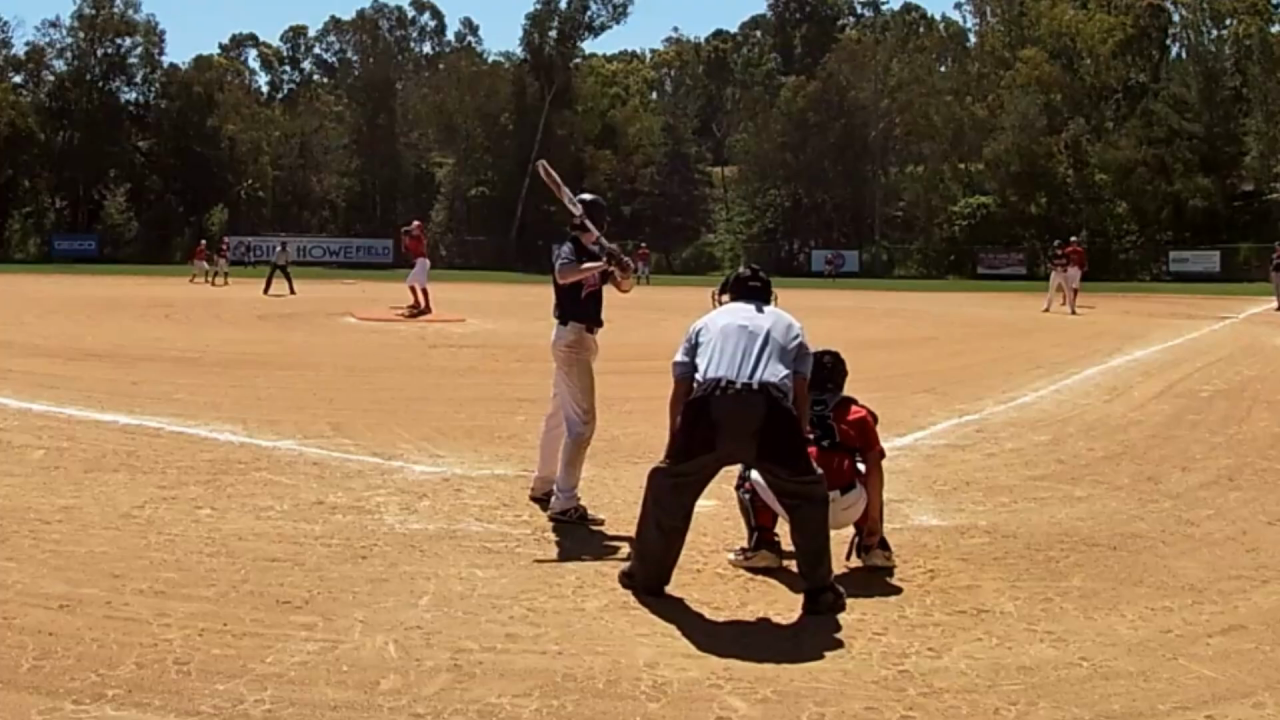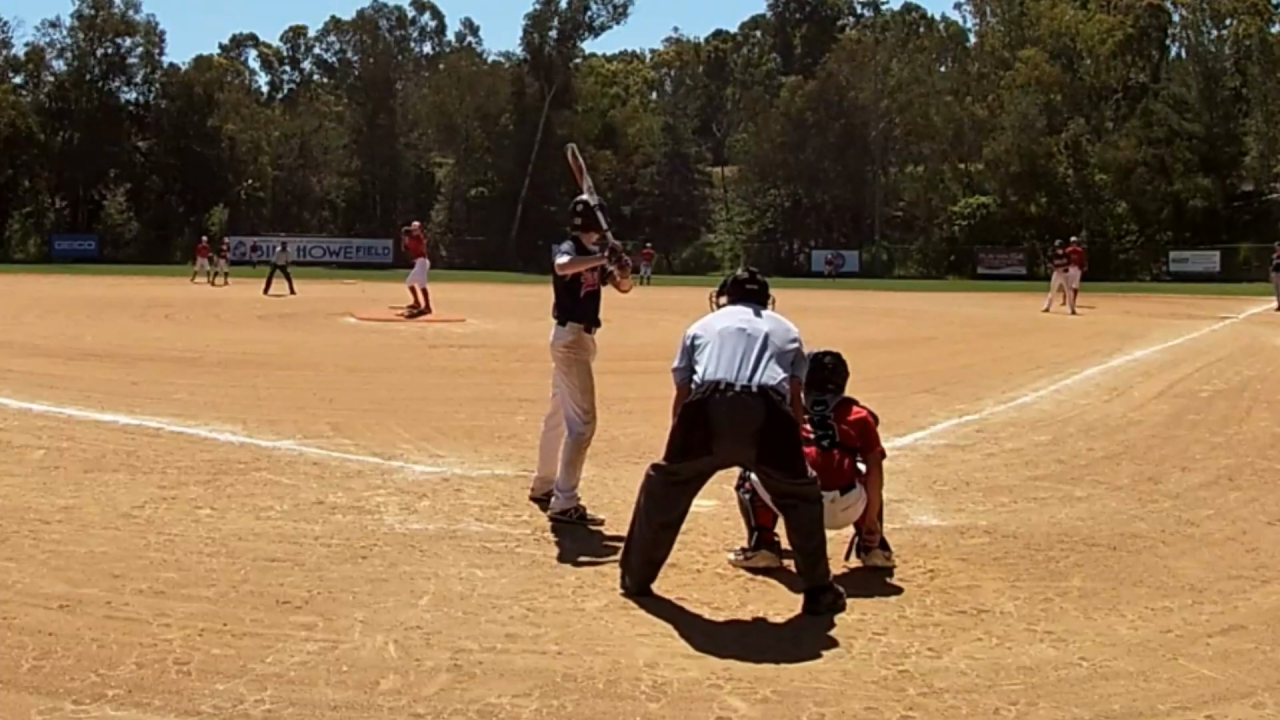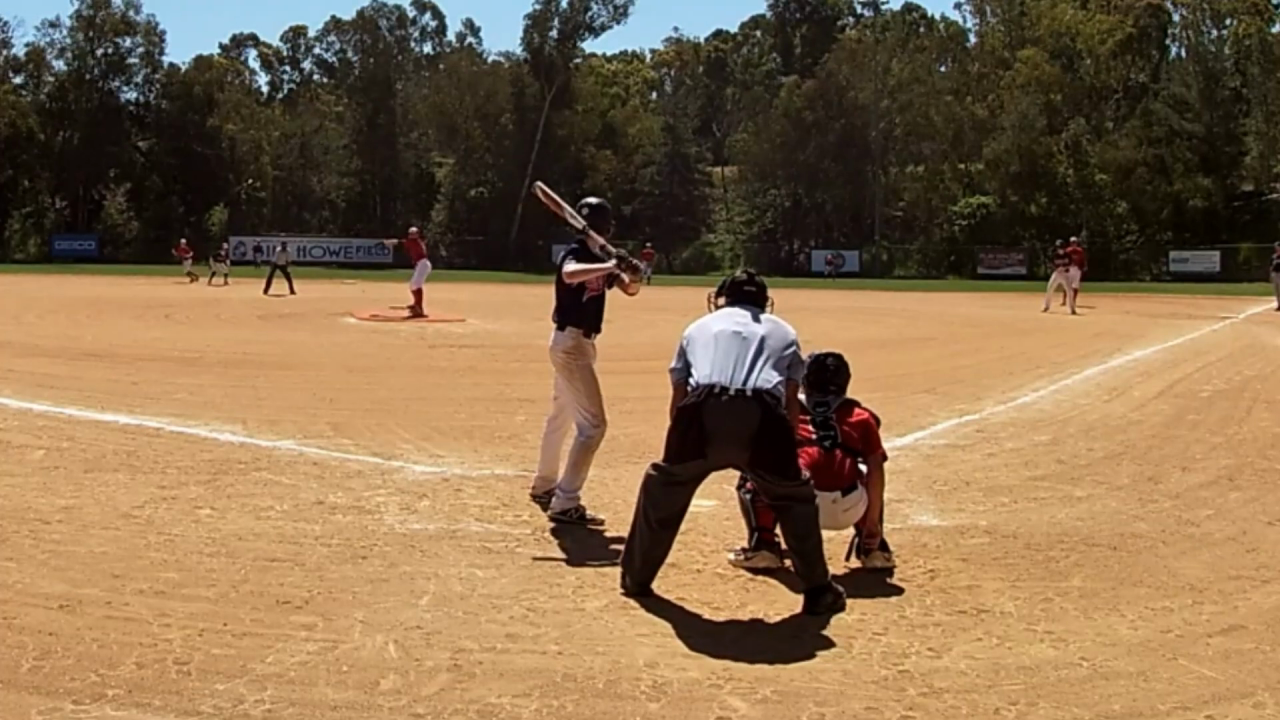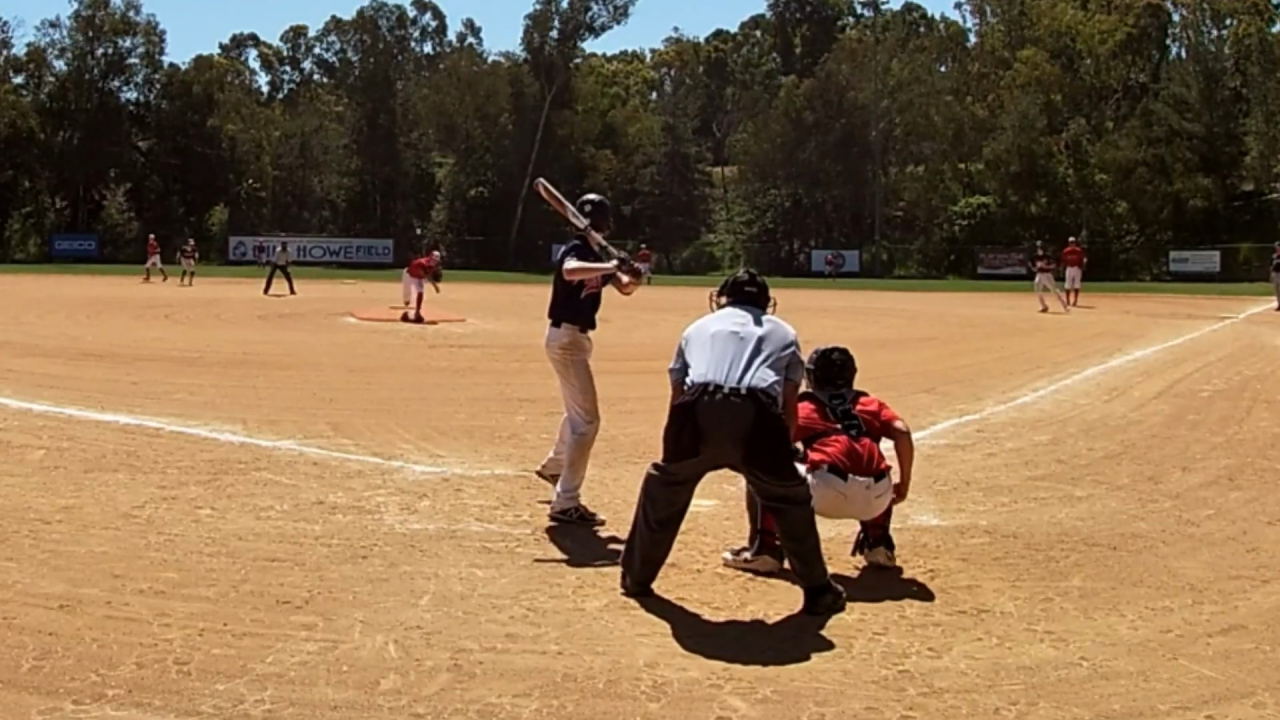
dt=0.5s
person 1, frame 1
left shoulder: (708, 321)
right shoulder: (789, 325)
left elbow: (679, 395)
right elbow: (800, 396)
left wrist: (678, 445)
right wrist: (795, 449)
left hip: (710, 409)
right hip: (770, 413)
left knee: (669, 484)
right knee: (807, 493)
left ankle: (647, 576)
right ankle: (820, 591)
person 1, frame 2
left shoulder: (703, 325)
right shoulder: (786, 329)
left elbow: (681, 396)
right elbow: (795, 398)
left wrist: (682, 448)
right wrist: (790, 452)
left hip: (708, 412)
right hip: (768, 417)
left knee: (664, 485)
right knee: (801, 495)
left ankle: (636, 577)
right ankle: (819, 592)
person 1, frame 3
left shoulder: (699, 327)
right shoulder: (783, 332)
left elbow: (678, 397)
right elbow: (791, 402)
left wrist: (683, 447)
right wrist: (781, 454)
left hip: (703, 415)
right hip: (762, 420)
left knee: (663, 485)
right knee: (795, 497)
left ankle: (636, 577)
right ankle: (819, 591)
person 1, frame 4
left shoulder: (699, 327)
right shoulder: (783, 332)
left elbow: (677, 394)
right elbow: (789, 404)
left wrist: (684, 448)
right wrist: (779, 453)
left hip: (698, 414)
right hip: (757, 419)
left knee: (664, 486)
right knee: (790, 497)
left ankle: (636, 577)
right ankle: (818, 591)
person 2, frame 1
left shoulder: (595, 251)
right shoulder: (569, 251)
left elbow: (623, 287)
right elbow: (562, 276)
left wrist: (624, 271)
right wrist: (601, 264)
left hip: (580, 338)
right hip: (573, 338)
left knee: (560, 415)
right knee: (581, 420)
left ankle: (543, 485)
right ankle: (564, 503)
person 2, frame 2
left shoulder: (593, 254)
right shoulder: (568, 249)
left elbow: (623, 288)
right elbow: (561, 267)
left wrist: (623, 271)
right wrist: (601, 258)
left hip: (578, 338)
right hip: (571, 339)
left knee: (559, 415)
right knee: (581, 421)
left ankle: (543, 485)
right ankle: (564, 504)
person 2, frame 3
left shoulder: (599, 258)
right shoulder: (574, 253)
left elbow: (630, 289)
right elbow: (569, 275)
left wrist: (633, 274)
right wrist: (611, 266)
left hip: (576, 343)
right hip: (571, 344)
left knee: (561, 417)
right knee: (592, 424)
left ankle: (544, 485)
right ankle: (564, 503)
person 2, frame 4
left shoulder: (595, 255)
right shoulder: (575, 249)
left elbow: (625, 289)
right elbow: (569, 272)
left wrist: (631, 275)
right wrist: (612, 267)
left hip: (574, 338)
right hip: (566, 339)
left knee: (577, 411)
right knee: (585, 420)
left ankle: (553, 466)
right ankle: (565, 504)
person 3, frame 1
right shoulder: (859, 413)
right elbow: (874, 466)
right wrist: (874, 519)
right hip: (847, 509)
left knee: (749, 474)
right knee: (867, 478)
left ankle: (762, 547)
right ankle: (874, 548)
person 3, frame 2
right shoulder: (859, 415)
right elbow: (875, 467)
right wrist: (872, 520)
right hip: (846, 509)
left knee: (749, 475)
right knee: (868, 477)
left ankle: (762, 547)
right ankle: (874, 549)
person 3, frame 3
right shoulder: (861, 416)
right elbow: (876, 467)
right wrist: (873, 523)
right hip: (848, 510)
left knee: (750, 477)
right knee: (866, 476)
left ankle: (762, 548)
right ankle: (874, 550)
person 3, frame 4
left shoulder: (800, 408)
right shoulder: (871, 404)
right elbow: (902, 432)
right wrist: (904, 482)
right hip: (873, 498)
left ankle: (763, 550)
right ankle: (879, 545)
